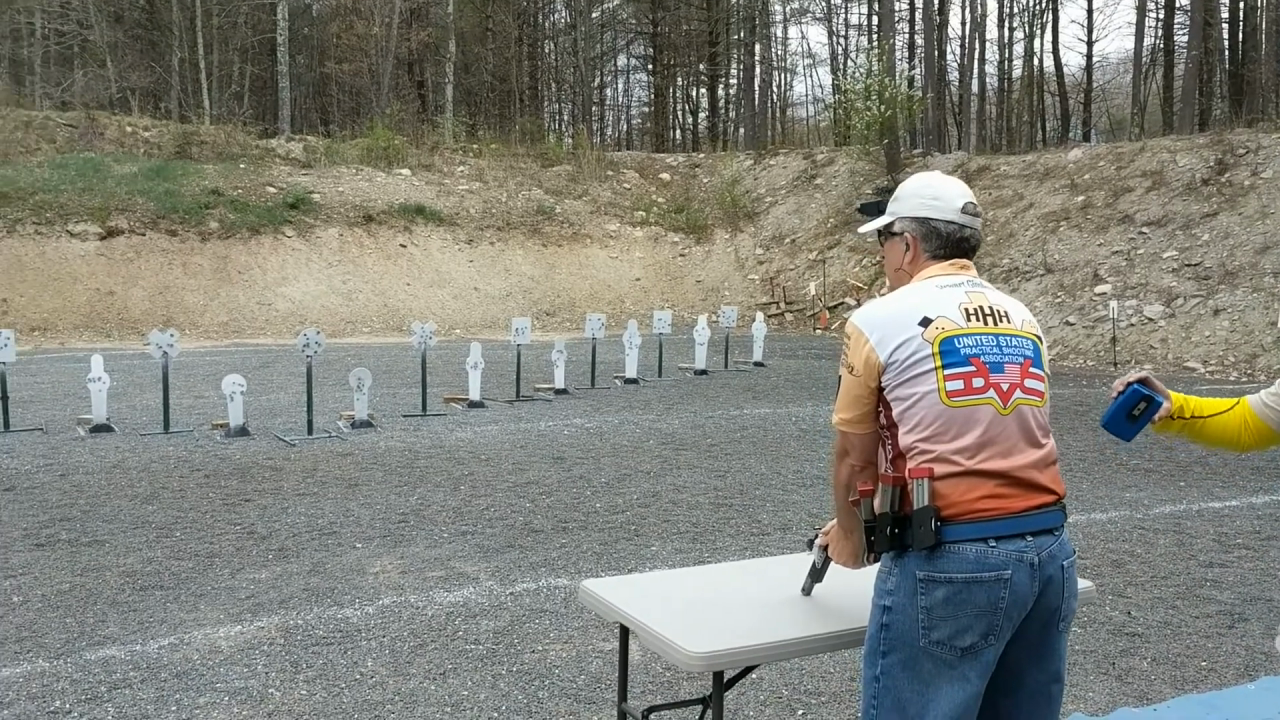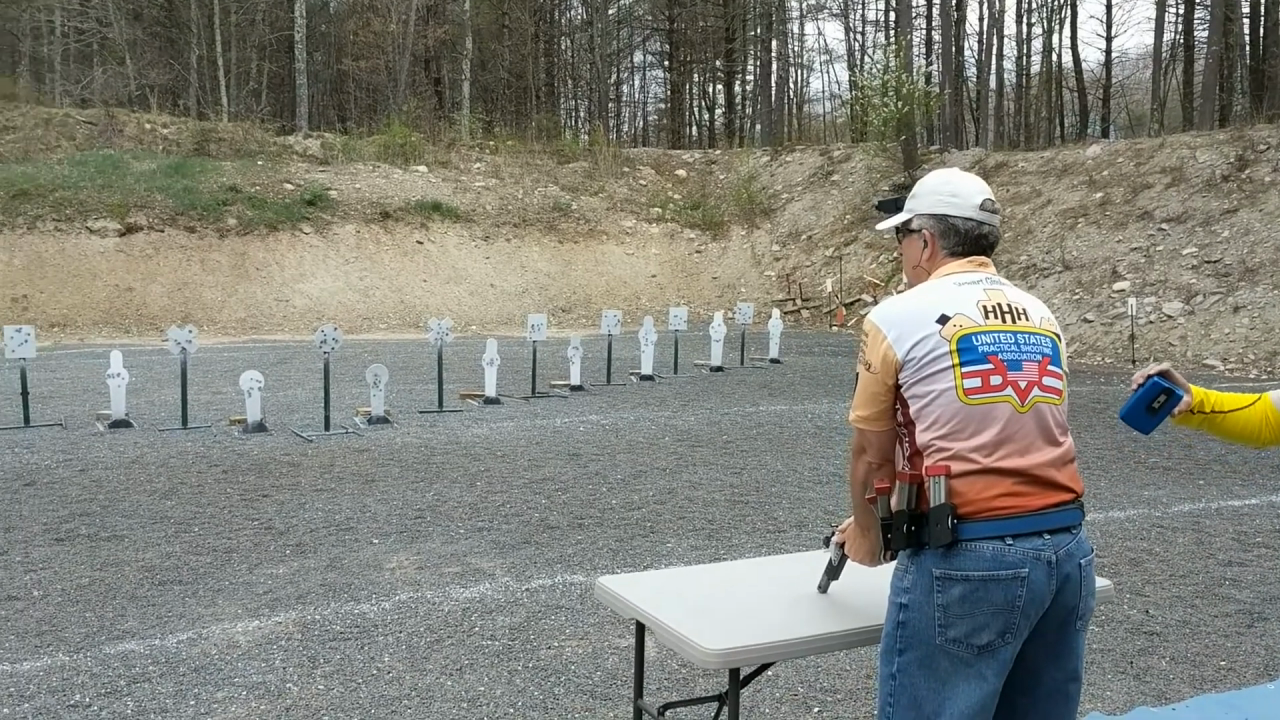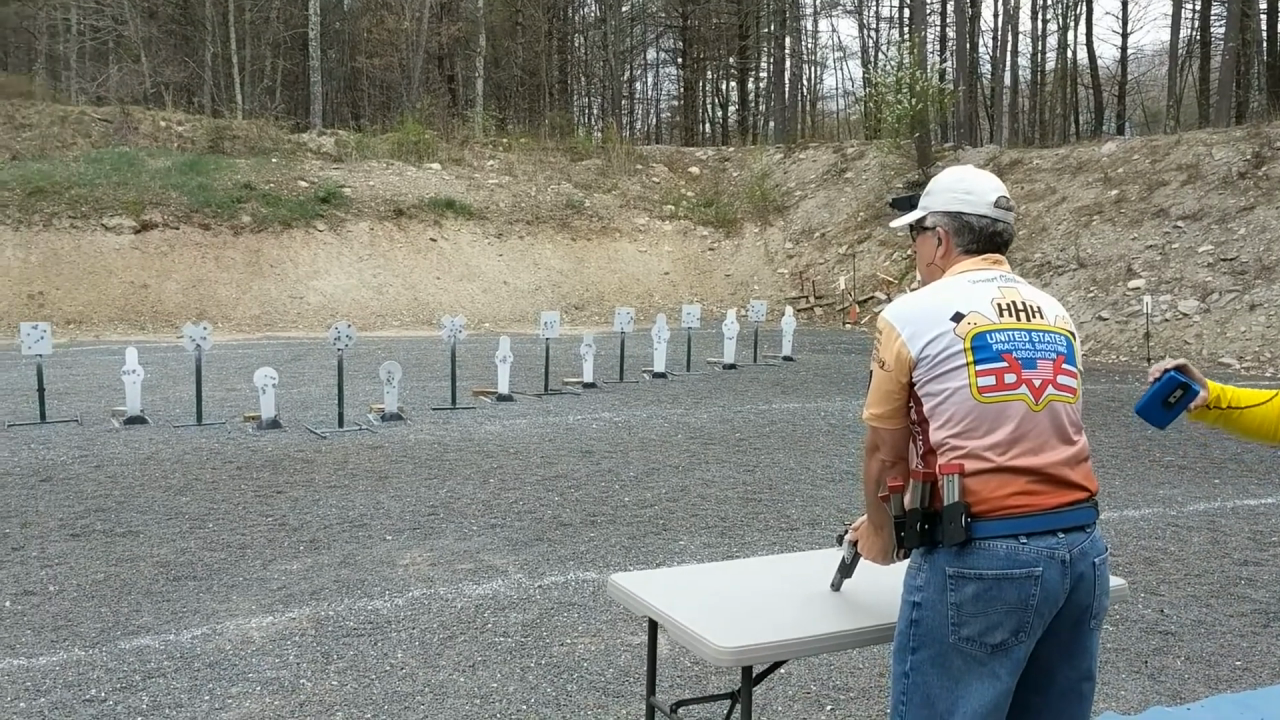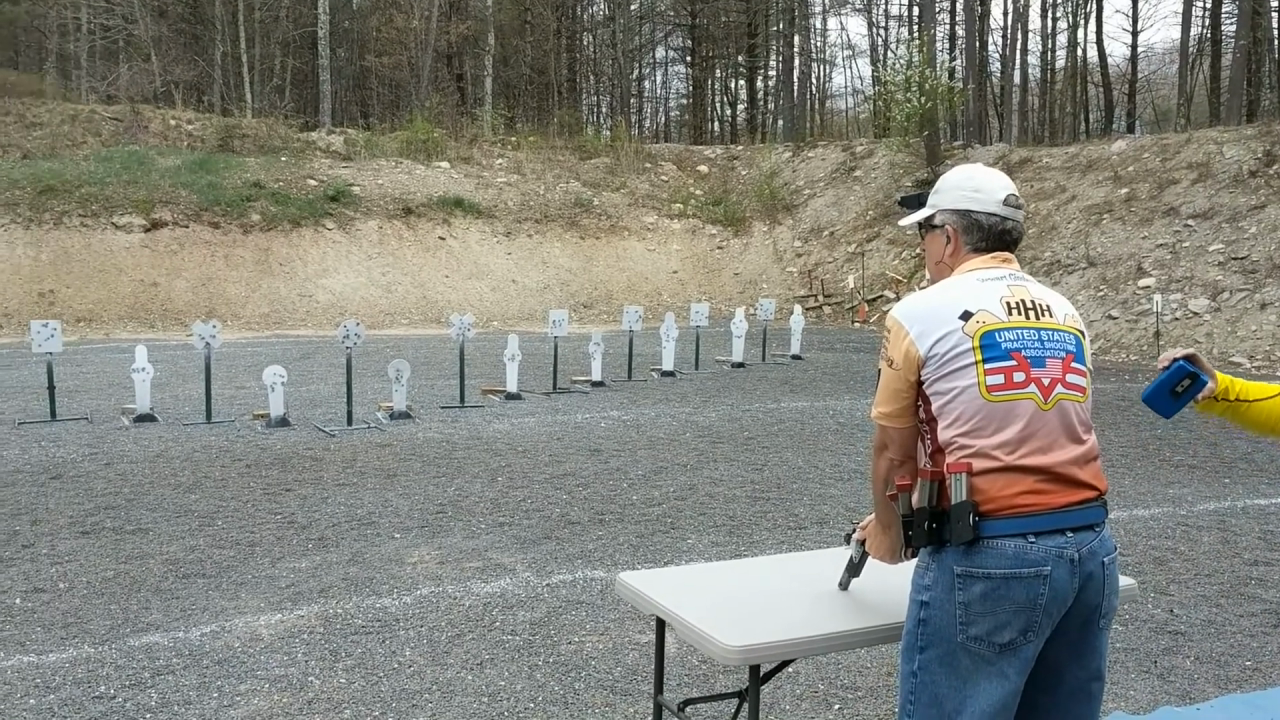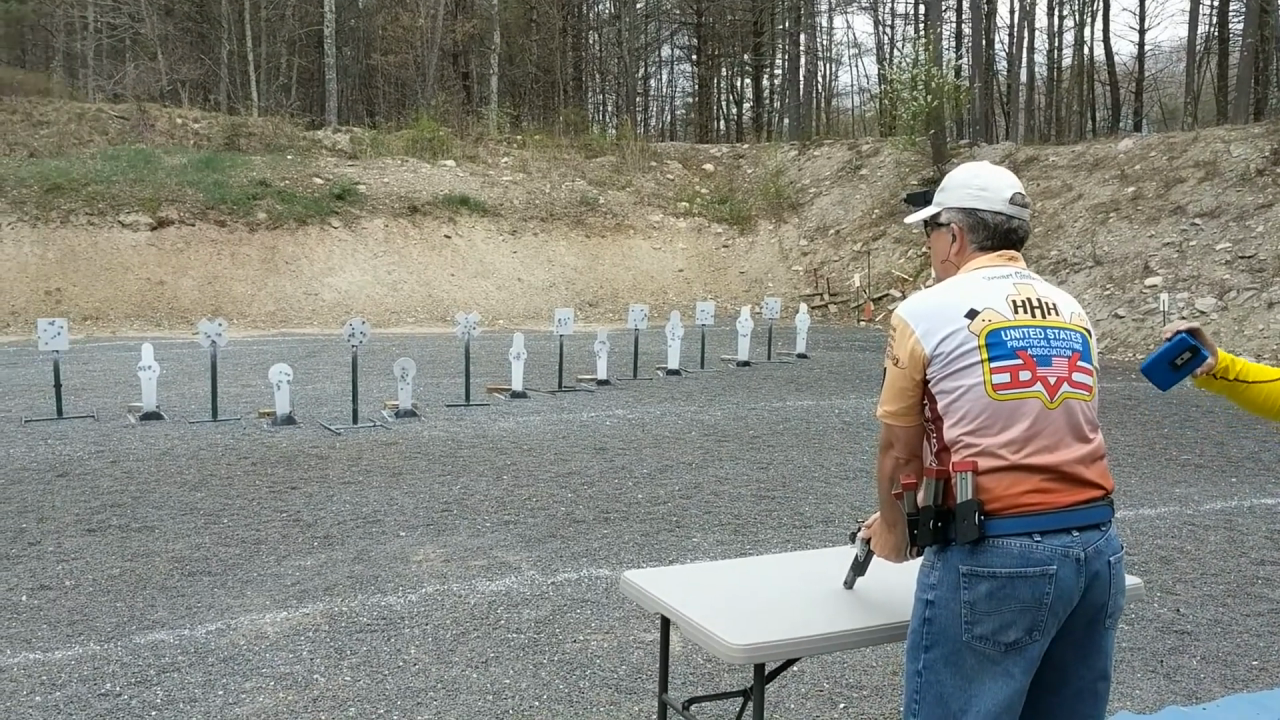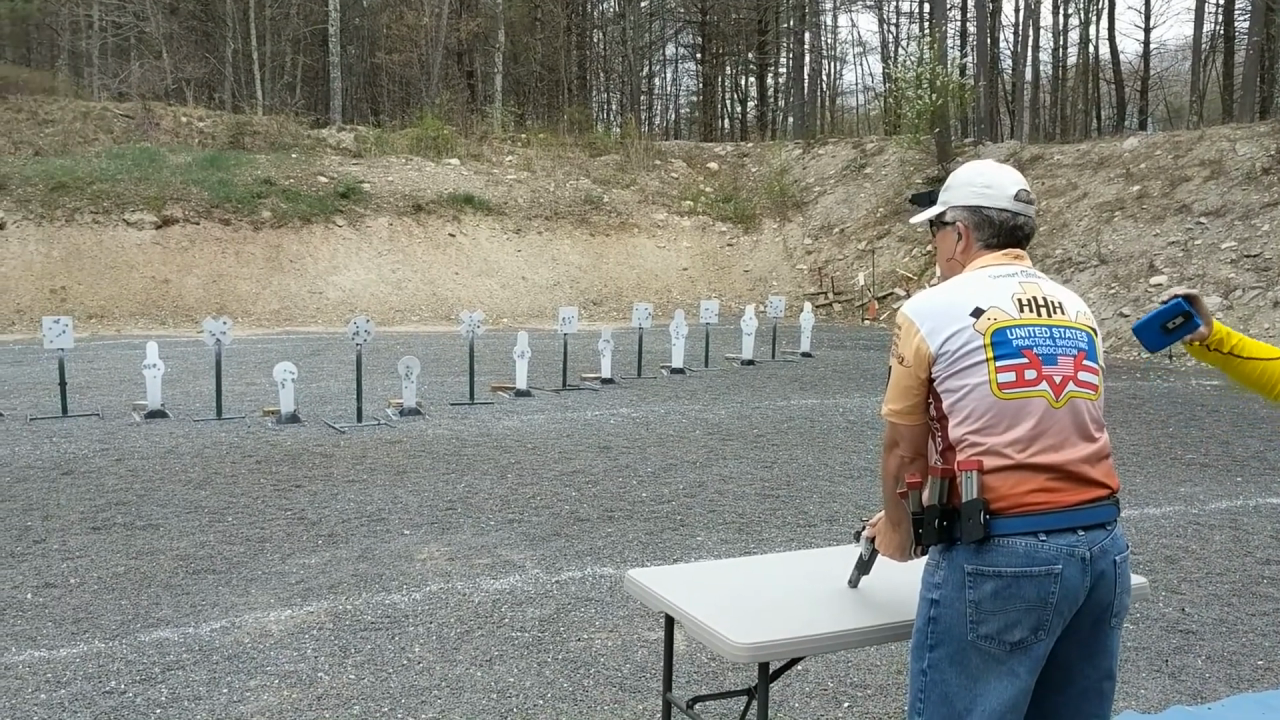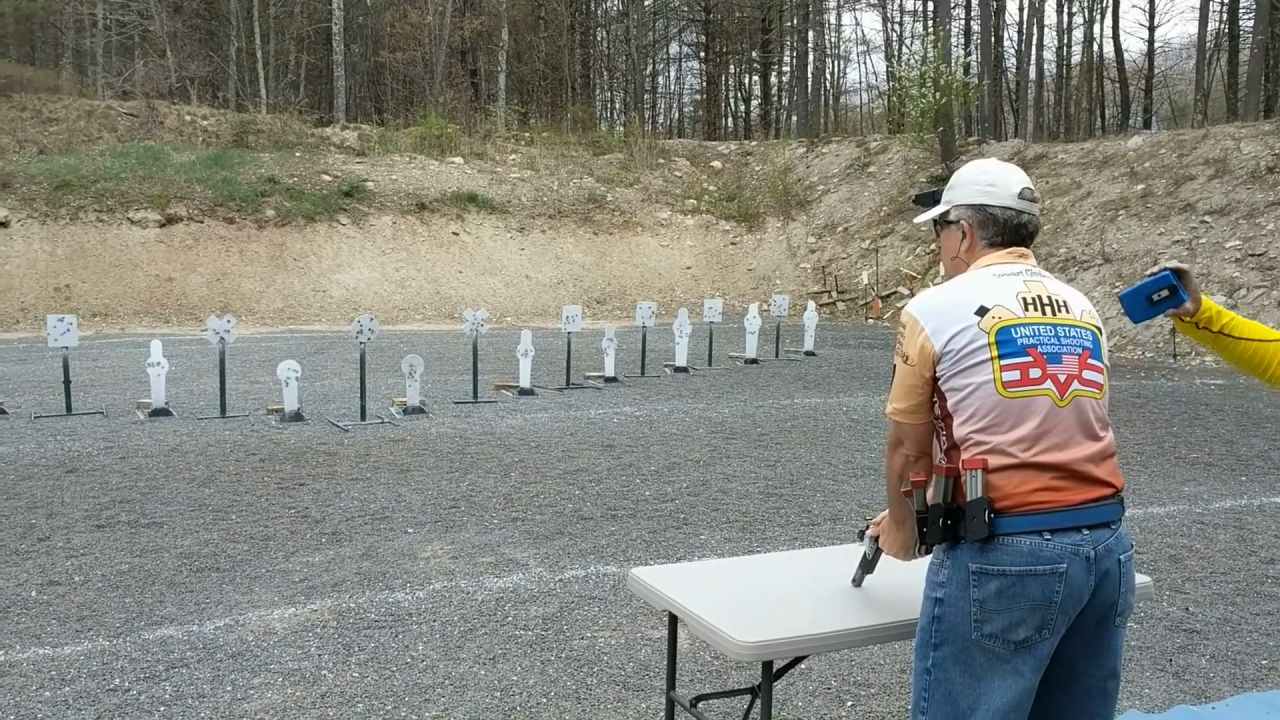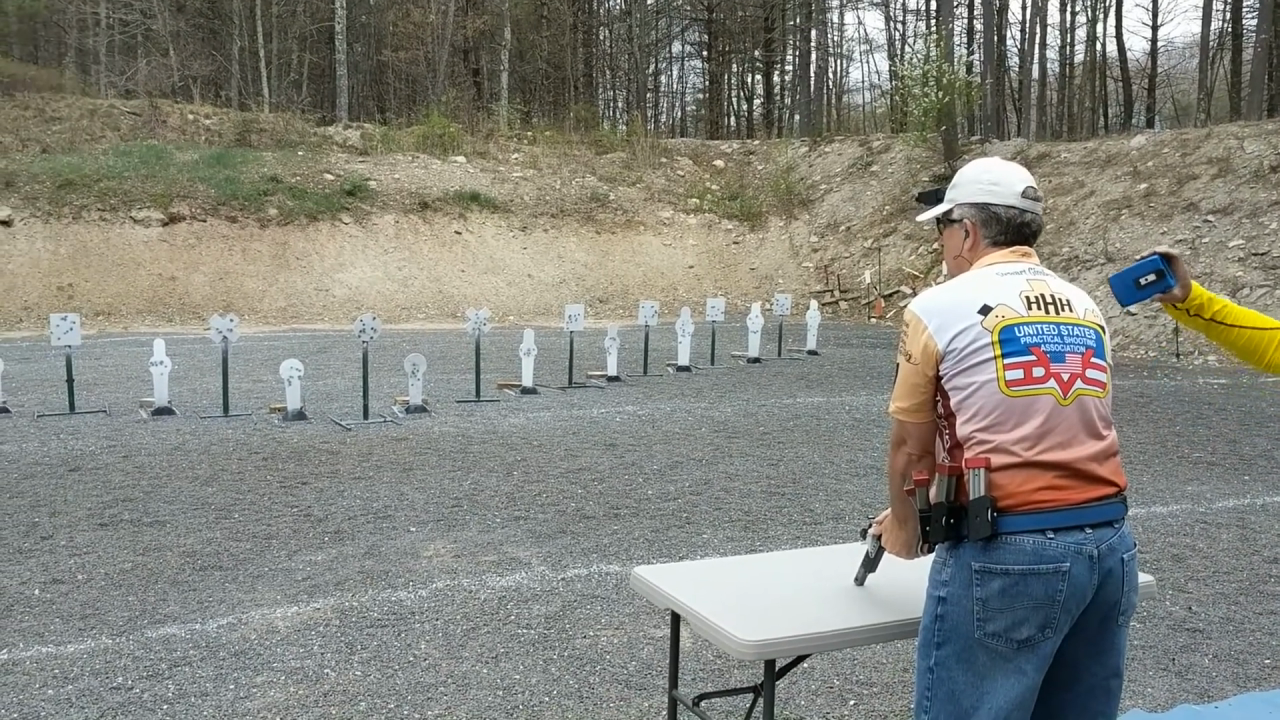
dt=0.2s
person 1, frame 1
left shoulder: (880, 320)
right shoulder: (1023, 318)
left elbow: (855, 458)
left wrist: (850, 536)
left hip: (949, 564)
right hip: (1048, 550)
person 1, frame 2
left shoulder: (898, 317)
right shoulder: (1042, 316)
left elbow: (872, 456)
left wrist: (867, 533)
left hip: (967, 561)
right hip: (1066, 548)
person 1, frame 3
left shoulder: (912, 315)
right shoulder: (1056, 313)
left elbow: (885, 454)
left wrist: (880, 531)
left hip: (980, 559)
right hip: (1080, 547)
person 1, frame 4
left shoulder: (920, 313)
right shoulder: (1066, 312)
left elbow: (894, 452)
left wrist: (888, 530)
left hip: (989, 558)
right hip: (1089, 547)
person 1, frame 5
left shoulder: (926, 312)
right shoulder: (1072, 311)
left elbow: (900, 451)
left wrist: (892, 529)
left hip: (994, 557)
right hip: (1095, 545)
person 1, frame 6
left shoulder: (932, 310)
right shoulder: (1078, 310)
left elbow: (904, 450)
left wrist: (898, 528)
left hip: (998, 556)
right hip: (1101, 544)
person 1, frame 7
left shoulder: (936, 309)
right shoulder: (1083, 308)
left elbow: (908, 449)
left wrist: (902, 526)
left hip: (1003, 555)
right hip: (1105, 544)
person 1, frame 8
left shoulder: (939, 308)
right shoulder: (1086, 307)
left elbow: (912, 448)
left wrist: (904, 525)
left hip: (1006, 554)
right hip: (1108, 544)
